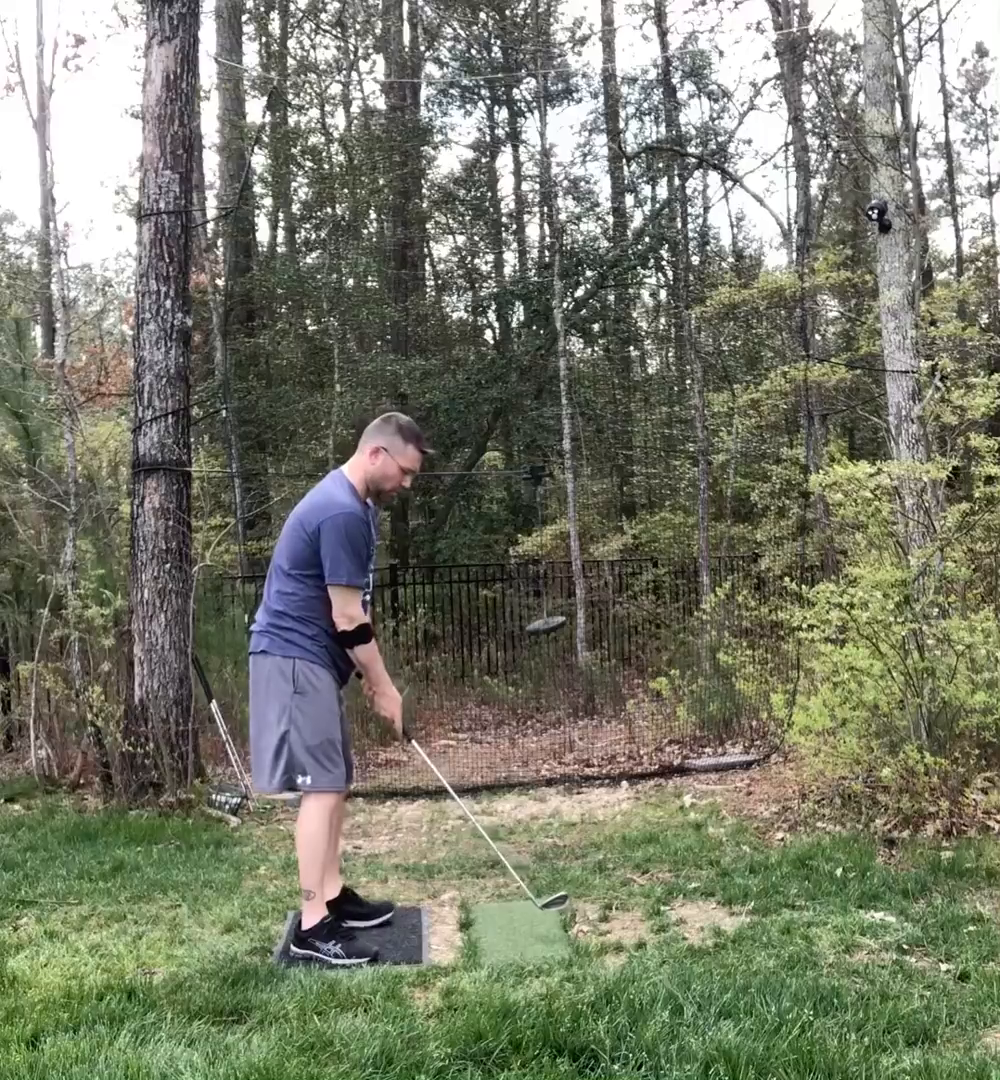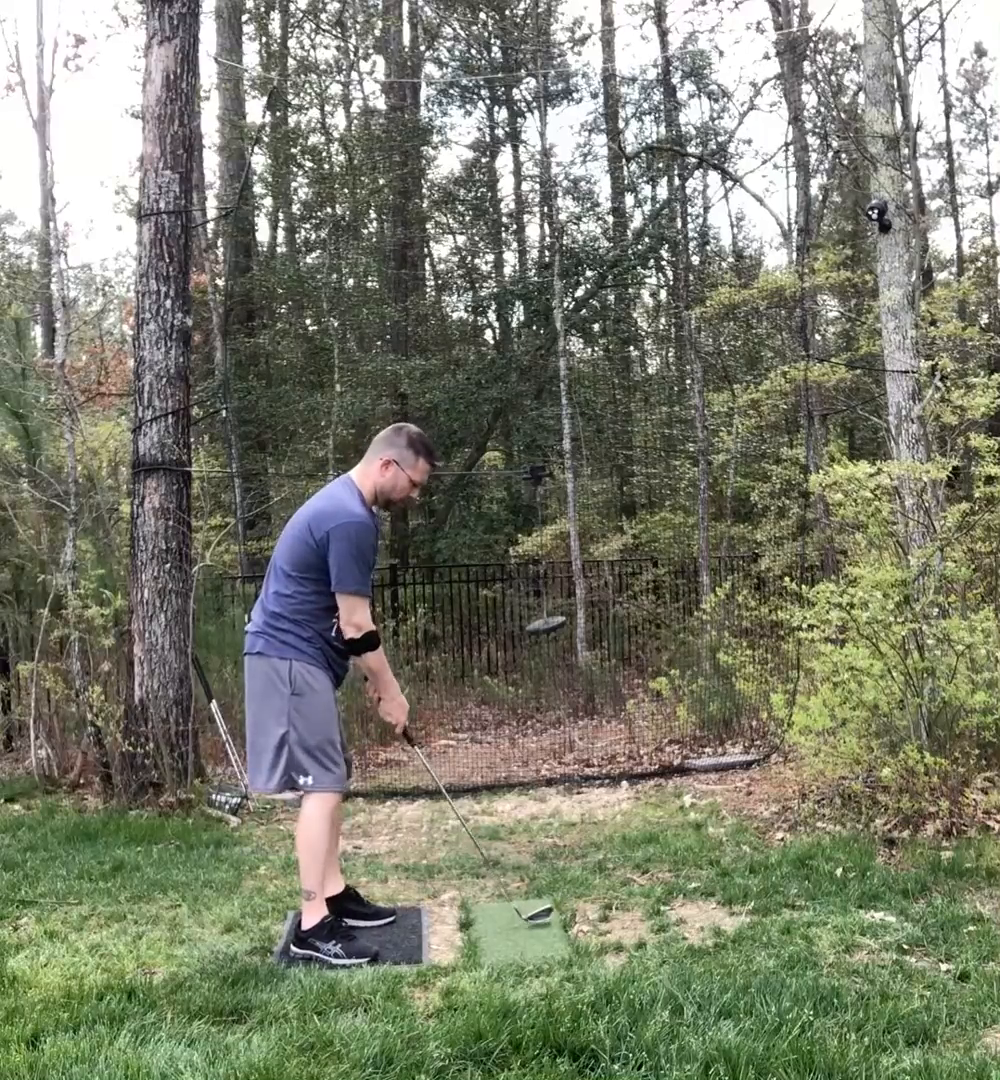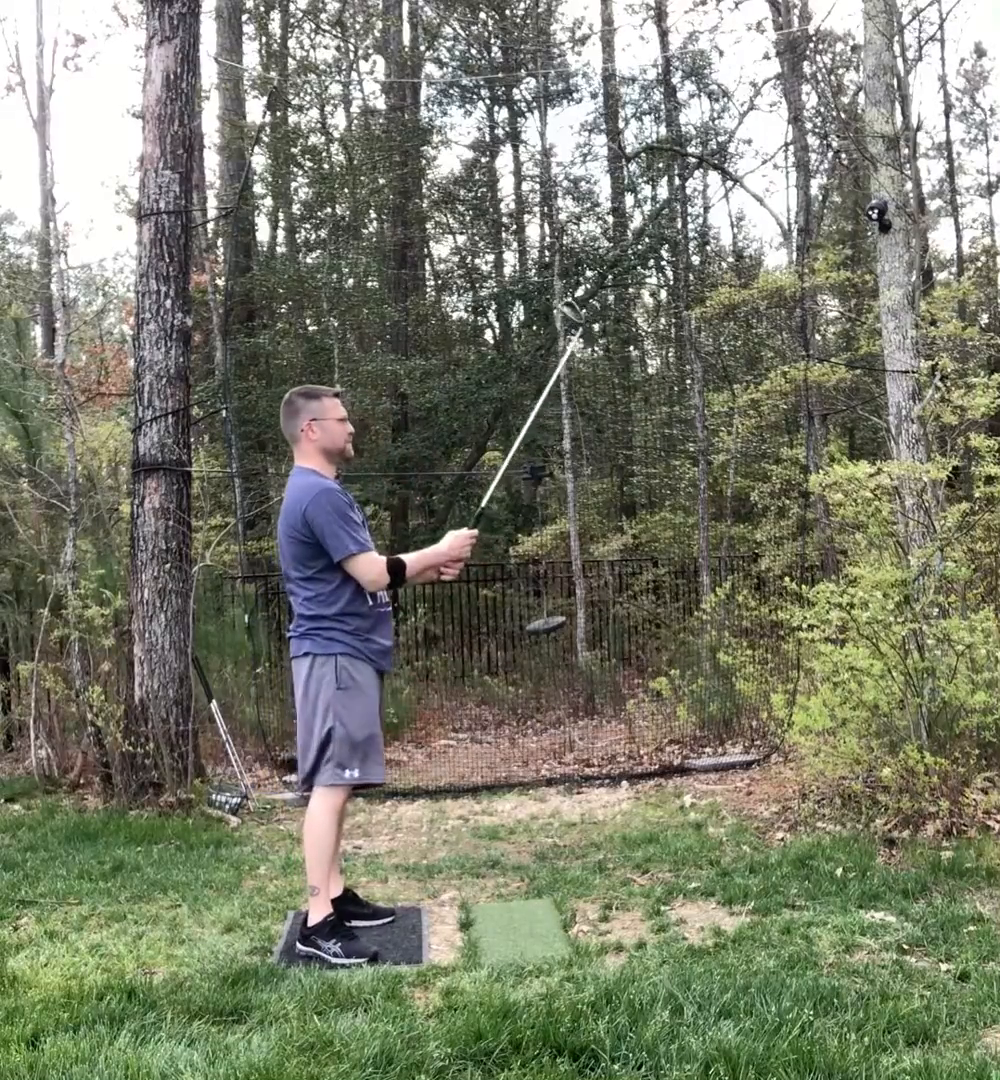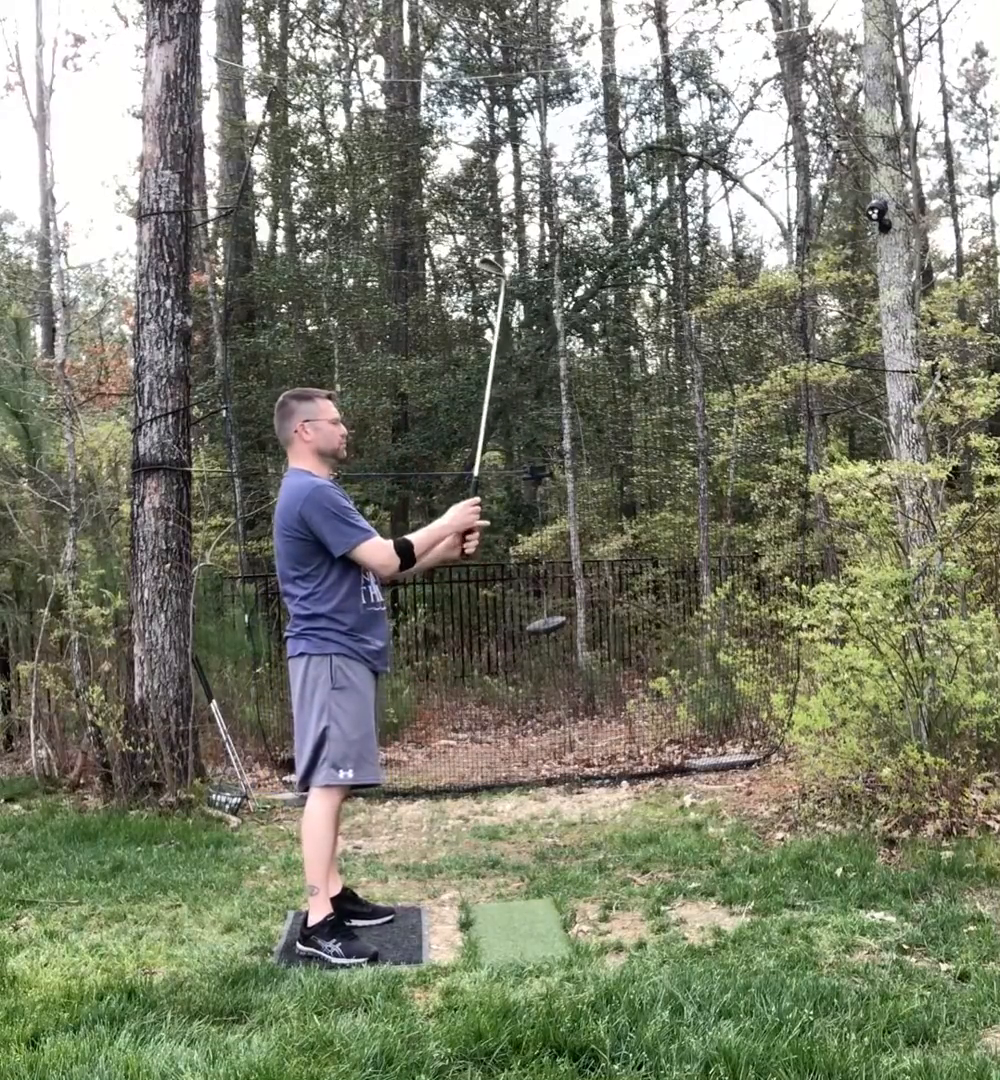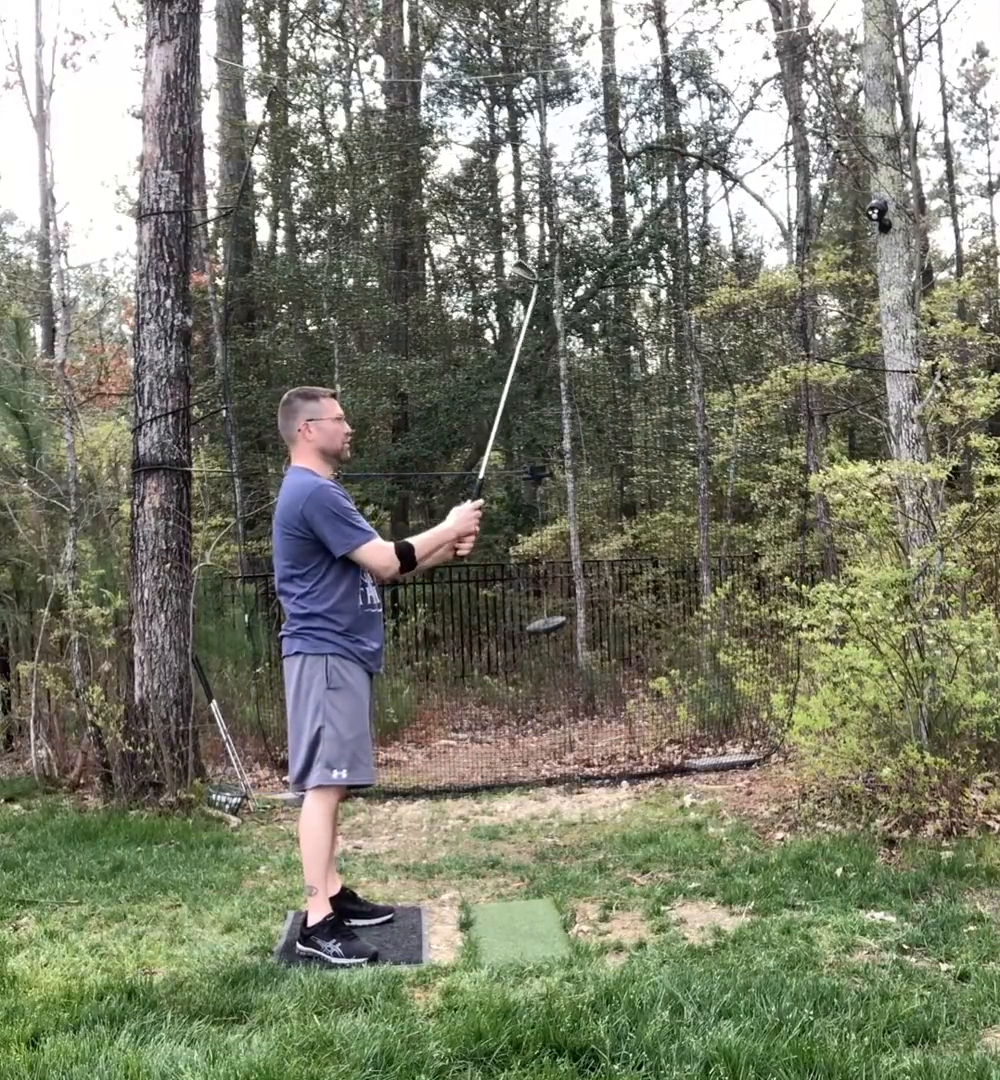
dt=1s
person 1, frame 1
left shoulder: (357, 505)
right shoulder: (341, 512)
left elbow: (358, 606)
right elbow: (346, 618)
left wrist: (377, 676)
right wrist: (382, 687)
left hip: (315, 660)
right hip: (296, 660)
left knee: (334, 784)
right knee: (321, 787)
left ankle: (333, 895)
right ankle: (313, 926)
person 1, frame 2
left shoulder: (348, 502)
right shoulder: (351, 520)
left elbow: (351, 616)
right elbow: (355, 624)
left wrist: (376, 678)
right wrist: (390, 691)
left hip: (303, 657)
right hip: (291, 659)
left knee: (331, 781)
right knee: (321, 786)
left ankle: (334, 892)
right ankle: (314, 925)
person 1, frame 3
left shoulder: (323, 491)
right shoulder: (318, 494)
left elbow: (365, 572)
right elbow: (373, 575)
left wrist: (429, 568)
right wrist: (440, 551)
left hip: (345, 654)
right hip: (335, 654)
left knee: (337, 783)
right knee: (332, 783)
left ankle: (335, 894)
right ankle: (318, 922)
person 1, frame 4
left shoulder: (319, 492)
right shoulder: (312, 493)
left elbow: (377, 566)
right elbow: (385, 560)
left wrist: (449, 548)
right wrist: (445, 523)
left hip: (344, 654)
right hip: (331, 655)
left knee: (335, 781)
right knee: (327, 782)
left ankle: (334, 894)
right ankle: (318, 922)
person 1, frame 5
left shoulder: (319, 491)
right shoulder: (314, 492)
left elbow: (376, 564)
right elbow: (386, 562)
left wrist: (445, 548)
right wrist: (447, 529)
left hip: (340, 654)
right hip: (325, 655)
left knee: (332, 783)
right knee: (324, 784)
left ankle: (333, 894)
right ankle: (317, 921)
